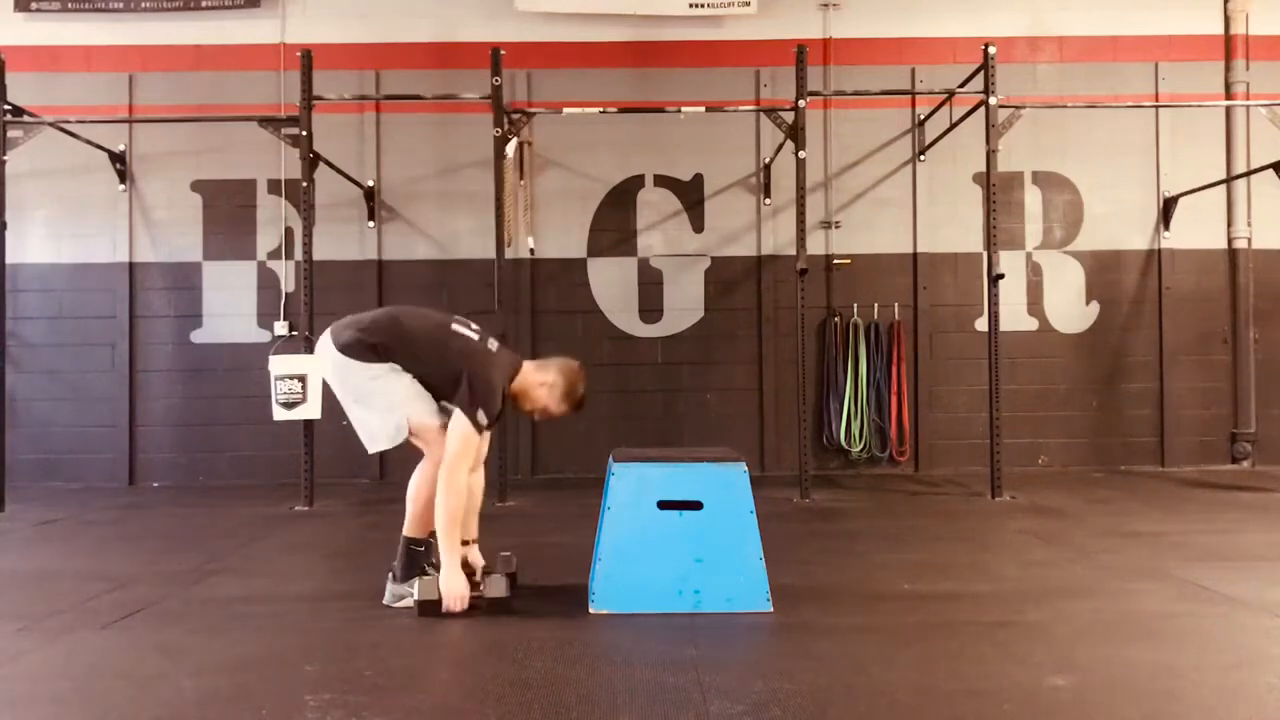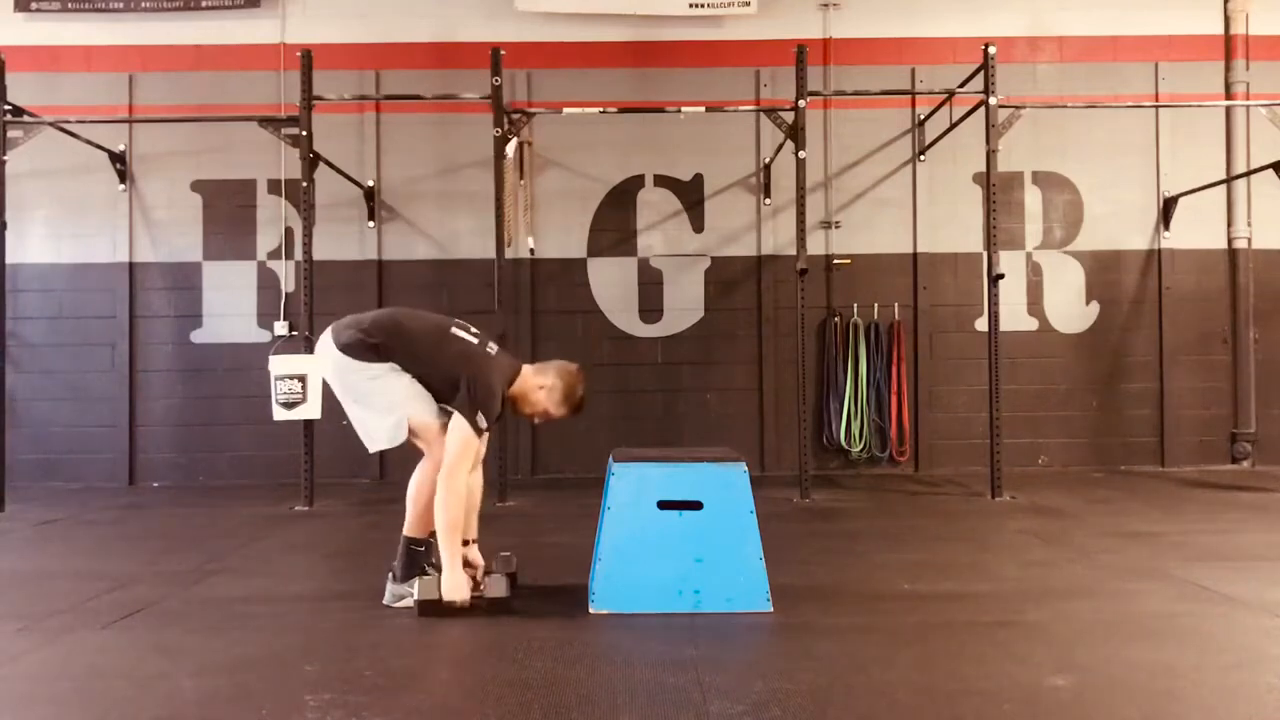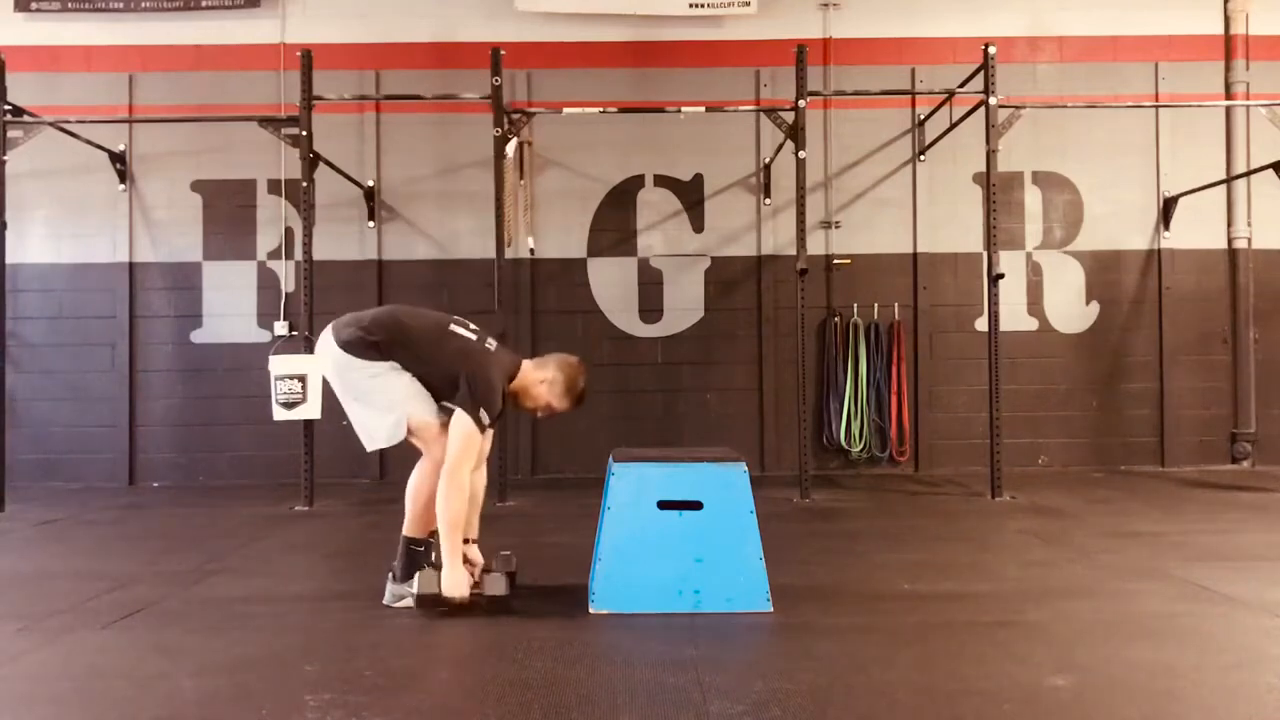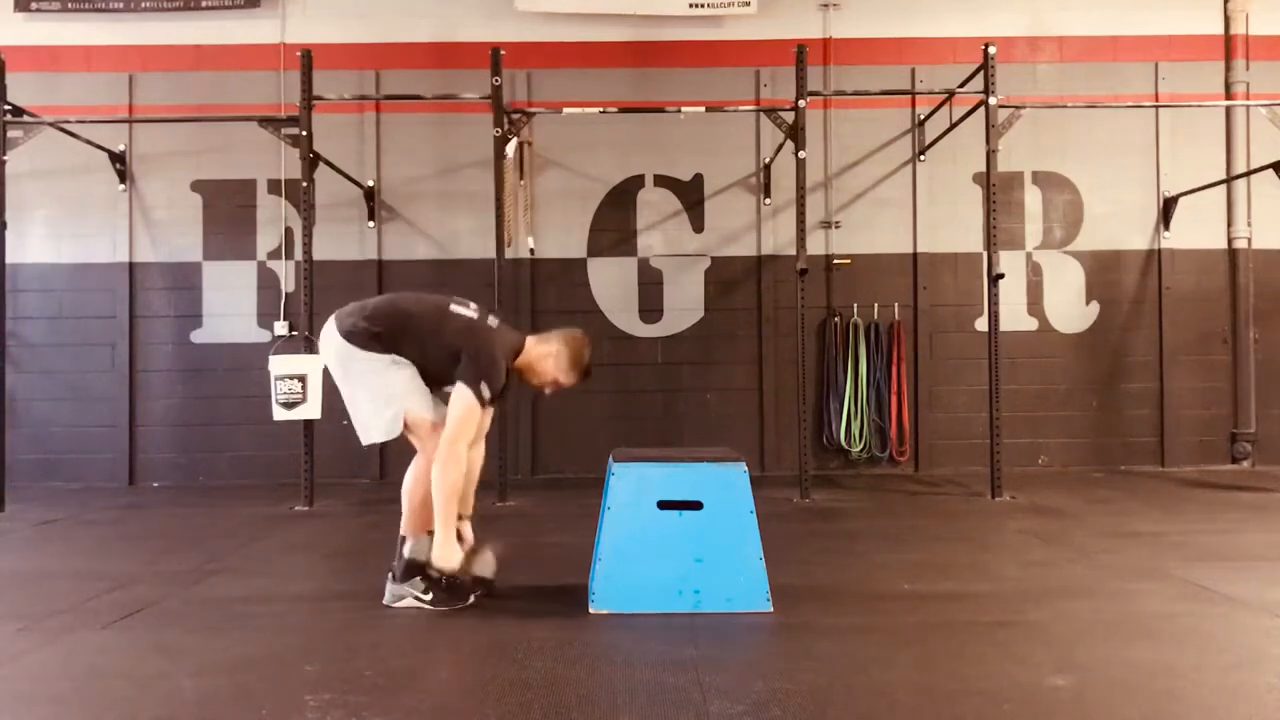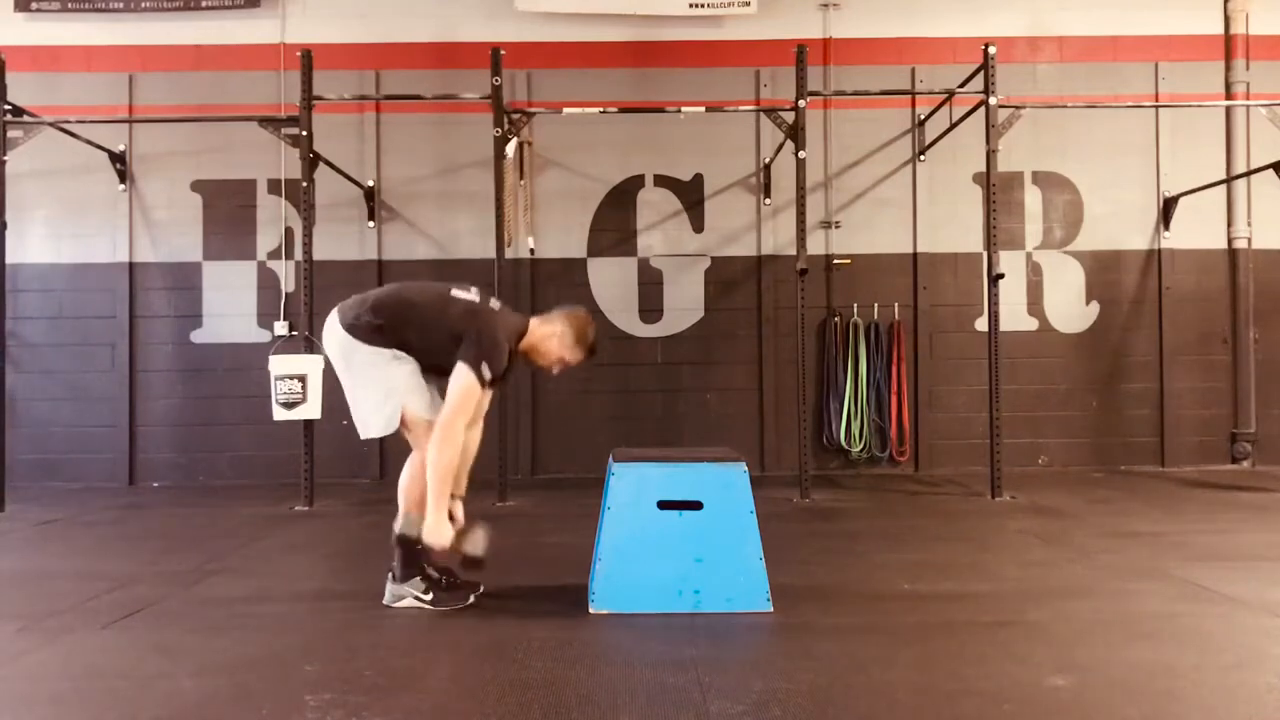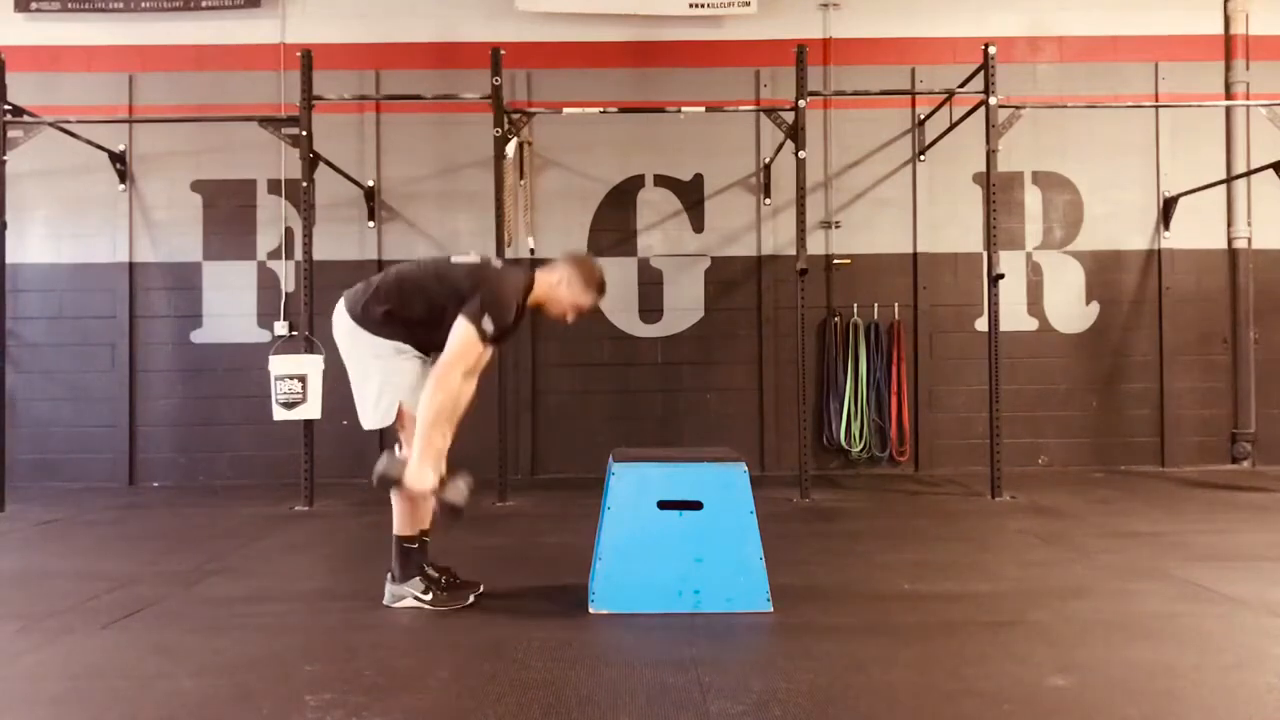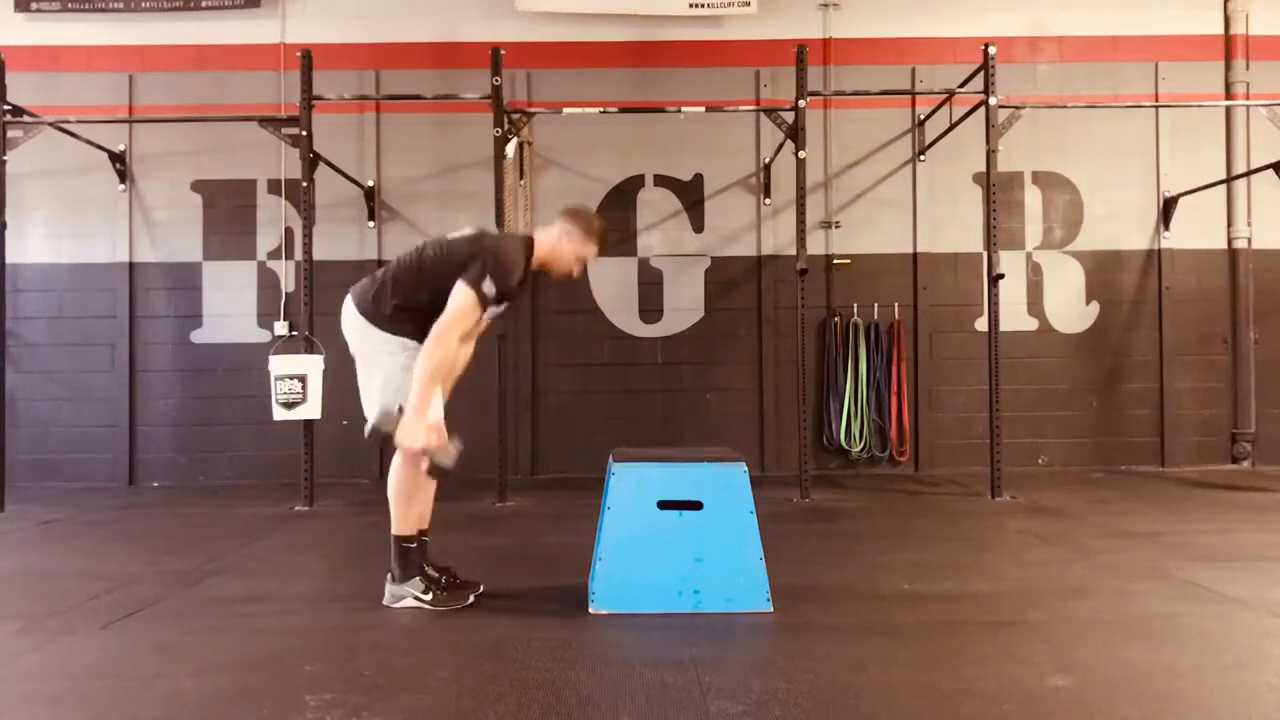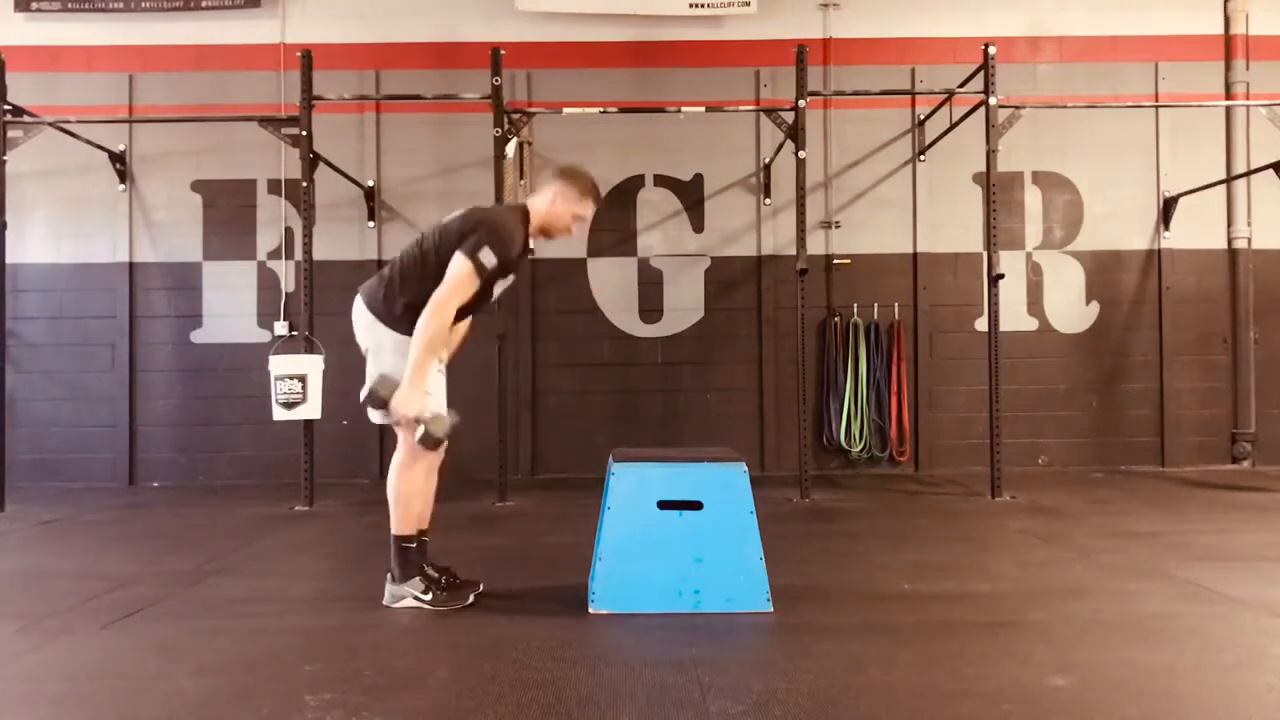
dt=0.1s
person 1, frame 1
left shoulder: (499, 373)
right shoulder: (488, 381)
left elbow: (472, 467)
right elbow: (453, 473)
left wrist: (469, 543)
right wrist: (451, 567)
left hip: (359, 348)
right hip: (354, 353)
left knee: (444, 448)
right knee: (441, 450)
left ankle: (416, 564)
right ankle: (407, 577)
person 1, frame 2
left shoulder: (497, 375)
right shoulder: (487, 385)
left elbow: (471, 468)
right elbow: (453, 475)
left wrist: (469, 543)
right wrist: (452, 568)
left hip: (359, 349)
right hip: (355, 353)
left knee: (443, 448)
right knee: (441, 450)
left ankle: (416, 564)
right ankle: (408, 577)
person 1, frame 3
left shoulder: (498, 376)
right shoulder: (486, 380)
left elbow: (474, 465)
right elbow: (455, 469)
left wrist: (469, 541)
right wrist: (451, 565)
left hip: (361, 347)
right hip: (355, 350)
left knee: (440, 446)
right knee: (438, 449)
left ankle: (416, 564)
right ankle: (407, 578)
person 1, frame 4
left shoulder: (503, 351)
right shoulder: (490, 359)
left elbow: (473, 443)
right elbow: (452, 450)
left wrist: (463, 517)
right wrist: (445, 537)
left hip: (364, 340)
right hip: (359, 342)
left knee: (437, 444)
right knee: (435, 445)
left ankle: (419, 562)
right ankle: (408, 578)
person 1, frame 5
left shoulder: (501, 337)
right shoulder: (493, 341)
left elbow: (471, 422)
right elbow: (450, 429)
left wrist: (456, 496)
right wrist: (436, 515)
left hip: (382, 337)
right hip: (362, 336)
left knee: (431, 443)
right knee: (428, 442)
left ankle: (416, 562)
right ankle: (406, 578)
person 1, frame 6
left shoulder: (509, 297)
right shoulder: (499, 296)
left elbow: (467, 375)
right elbow: (447, 374)
left wrist: (438, 449)
right wrist: (421, 458)
left hip: (390, 326)
right hip: (372, 326)
left knee: (428, 438)
right knee: (420, 435)
left ankle: (417, 563)
right ankle: (406, 577)
person 1, frame 7
left shoulder: (513, 264)
right shoulder: (503, 263)
left elbow: (465, 339)
right elbow: (445, 336)
left wrist: (435, 407)
right wrist: (417, 416)
left hip: (399, 321)
right hip: (379, 318)
left knee: (429, 446)
right knee: (418, 446)
left ankle: (418, 563)
right ankle: (404, 576)
person 1, frame 8
left shoulder: (512, 236)
right shoulder: (501, 233)
left elbow: (462, 311)
right elbow: (442, 305)
left wrist: (431, 371)
right wrist: (413, 385)
left hip: (408, 322)
right hip: (393, 319)
left knee: (428, 442)
right knee: (420, 442)
left ankle: (417, 565)
right ankle: (405, 577)
